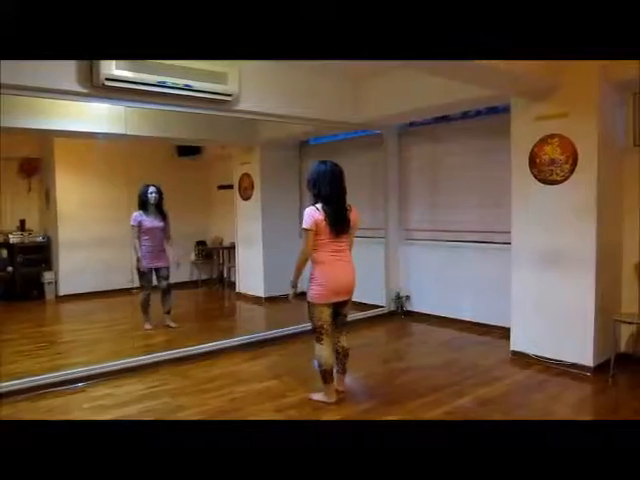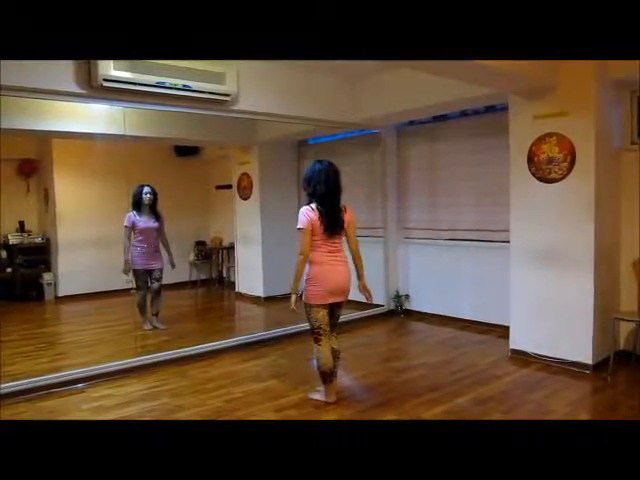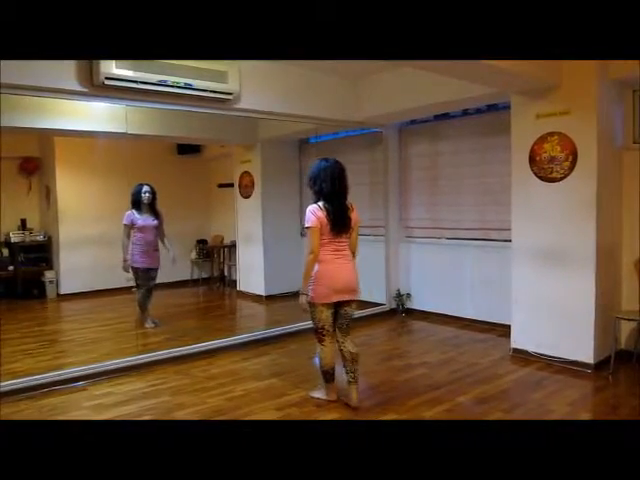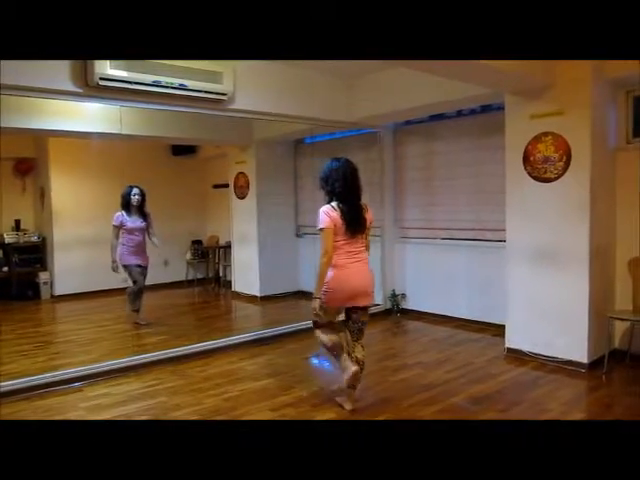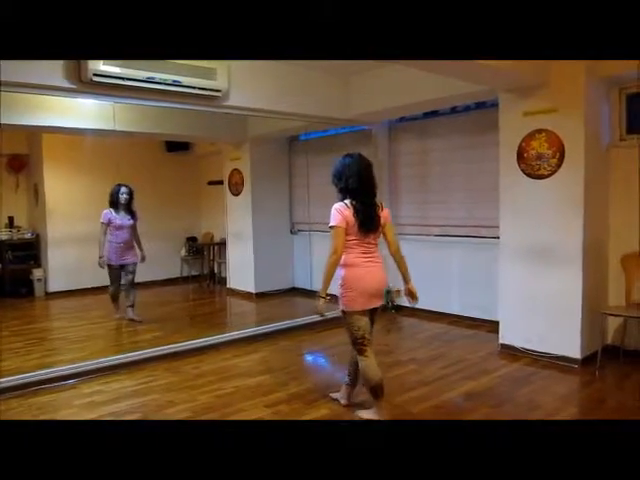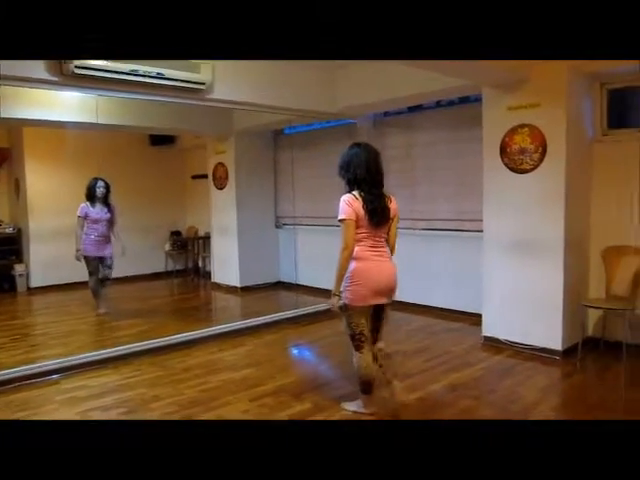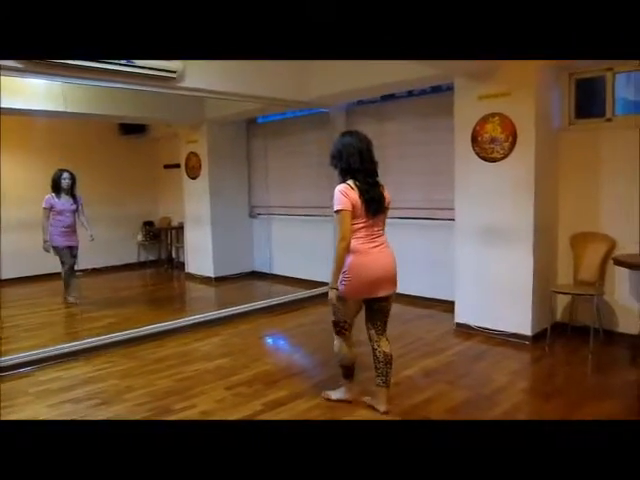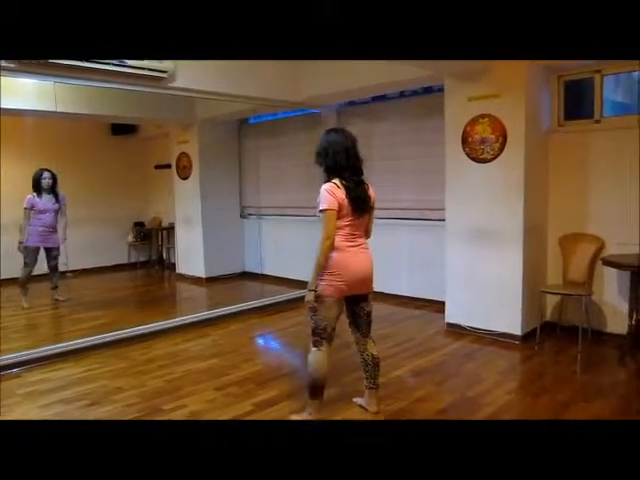
dt=0.5s
person 1, frame 1
left shoulder: (313, 213)
right shoulder: (350, 212)
left elbow: (306, 253)
right elbow: (348, 246)
left wrist: (294, 282)
left hip: (324, 279)
right hip: (347, 276)
left knee: (322, 337)
right knee: (339, 332)
left ankle: (329, 392)
right ankle: (340, 382)
person 1, frame 2
left shoulder: (307, 212)
right shoulder: (345, 212)
left elbow: (303, 254)
right elbow: (355, 249)
left wrist: (294, 289)
right wrist: (362, 280)
left hip: (319, 280)
right hip: (342, 277)
left knee: (321, 338)
right knee: (330, 334)
left ankle: (329, 392)
right ankle: (331, 385)
person 1, frame 3
left shoulder: (315, 211)
right shoulder: (350, 210)
left elbow: (313, 253)
right elbow: (353, 249)
left wrist: (304, 289)
left hip: (325, 279)
right hip: (348, 277)
left knee: (324, 338)
right knee: (344, 335)
left ankle: (329, 390)
right ankle: (353, 392)
person 1, frame 4
left shoulder: (328, 211)
right shoulder: (365, 211)
left elbow: (326, 255)
left wrist: (317, 294)
left hip: (340, 281)
right hip: (364, 280)
left knee: (321, 326)
right knee: (356, 340)
left ankle: (346, 364)
right ankle: (348, 396)
person 1, frame 5
left shoulder: (341, 209)
right shoulder: (380, 209)
left elbow: (336, 254)
right elbow: (395, 249)
left wrist: (323, 292)
right wrist: (407, 282)
left hip: (355, 281)
right hip: (377, 278)
left knee: (362, 345)
right knee: (360, 340)
left ankle: (379, 409)
right ankle: (346, 393)
person 1, frame 6
left shoulder: (349, 201)
right shoulder: (389, 201)
left elbow: (347, 248)
right elbow: (391, 244)
left wrist: (336, 290)
left hip: (362, 276)
right hip: (387, 274)
left knee: (360, 342)
right knee: (373, 337)
left ankle: (366, 402)
person 1, frame 7
left shoulder: (344, 191)
right shoulder: (380, 190)
left elbow: (344, 240)
left wrist: (333, 283)
left hip: (360, 267)
right hip: (386, 263)
left knee: (341, 328)
right knee: (378, 332)
left ankle: (349, 386)
right ankle: (381, 397)
person 1, frame 8
left shoulder: (330, 189)
right shoulder: (365, 188)
left elbow: (328, 240)
left wrist: (313, 284)
left hip: (337, 269)
right hip: (363, 265)
left knee: (320, 341)
right knee: (364, 335)
left ankle: (313, 411)
right ankle: (371, 398)
person 2, frame 1
left shoulder: (163, 215)
right shoulder: (137, 216)
left elbow: (167, 237)
right elbow: (135, 239)
left wrist: (172, 254)
right wrist: (139, 258)
left hip: (161, 257)
right hip: (145, 257)
left knee: (166, 287)
right knee: (146, 290)
left ankle: (168, 318)
right ankle: (146, 320)
person 2, frame 2
left shoulder: (158, 216)
right shoulder: (131, 216)
left elbow: (162, 237)
right elbow: (127, 240)
left wrist: (170, 256)
right wrist: (126, 260)
left hip: (155, 257)
right hip: (139, 258)
left knee: (156, 288)
right knee: (142, 290)
left ankle: (155, 319)
right ankle: (145, 320)
person 2, frame 3
left shoulder: (157, 214)
right shoulder: (131, 215)
left elbow: (162, 235)
right elbow: (126, 238)
left wrist: (171, 251)
right wrist: (125, 259)
left hip: (153, 255)
right hip: (138, 256)
left knee: (150, 288)
right knee: (142, 288)
left ankle: (143, 314)
right ankle: (146, 317)
person 2, frame 4
left shoulder: (145, 216)
right shoulder: (120, 216)
left elbow: (152, 236)
right elbow: (115, 239)
right wrist: (114, 259)
left hip: (142, 255)
right hip: (127, 255)
left knee: (140, 286)
right knee: (139, 283)
left ankle: (136, 315)
right ankle: (130, 302)
person 2, frame 5
left shoulder: (132, 214)
right shoulder: (107, 214)
right elbow: (103, 235)
left wrist: (141, 250)
right wrist: (101, 255)
left hip: (129, 252)
right hip: (113, 252)
left knee: (130, 281)
right knee: (115, 283)
left ankle: (130, 312)
right ankle: (117, 310)
person 2, frame 6
left shoulder: (110, 207)
right shoulder: (85, 207)
left elbow: (113, 227)
right elbow: (79, 229)
left wrist: (121, 244)
right wrist: (78, 249)
left hip: (106, 244)
right hip: (90, 245)
left knee: (107, 274)
right knee: (94, 275)
left ankle: (99, 295)
right ankle: (99, 304)
person 2, frame 7
left shoulder: (76, 198)
right shoulder: (50, 199)
left elbow: (81, 216)
right elbow: (45, 220)
left wrist: (89, 230)
right wrist: (46, 239)
left hip: (72, 235)
right hip: (57, 235)
left knee: (71, 264)
right knee: (67, 263)
left ankle: (68, 293)
right ankle: (68, 292)
person 2, frame 8
left shoulder: (59, 198)
right shoulder: (31, 198)
left elbow: (63, 217)
right elbow: (25, 220)
left wrist: (63, 232)
right wrist: (21, 240)
left hip: (52, 236)
right hip: (34, 235)
left knee: (53, 265)
right knee: (28, 266)
left ankle: (55, 293)
right ankle: (24, 297)
